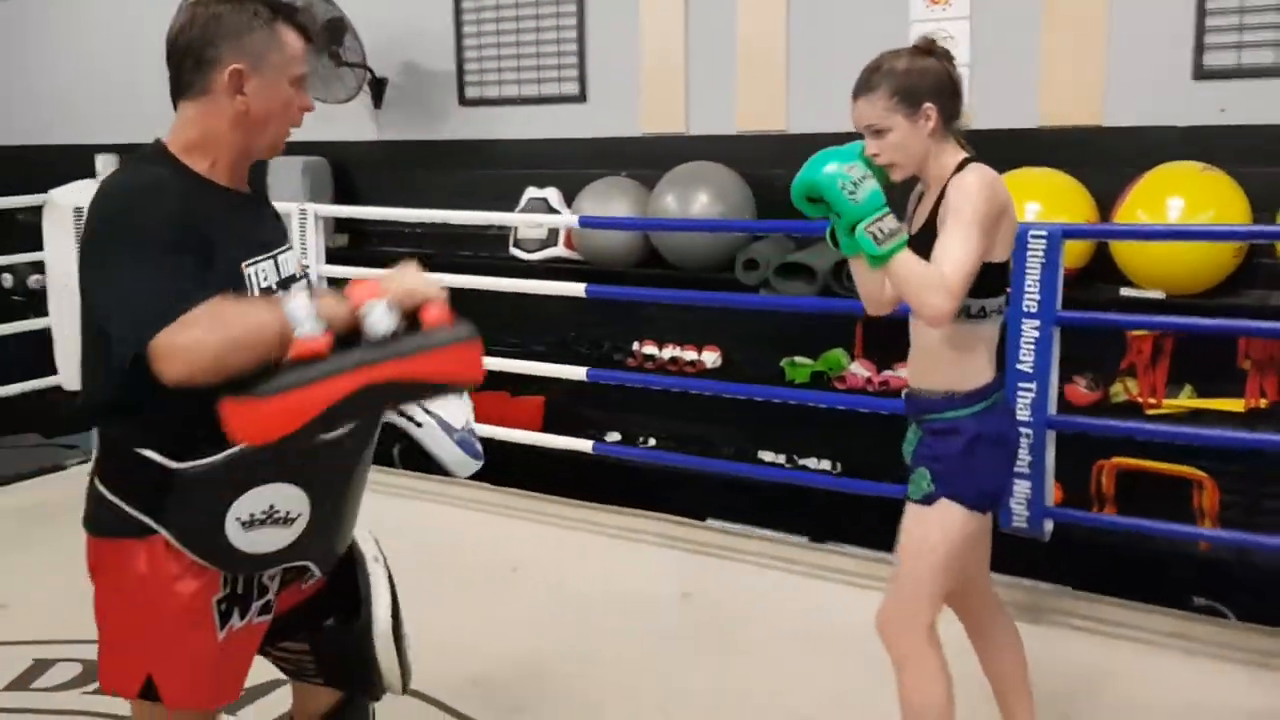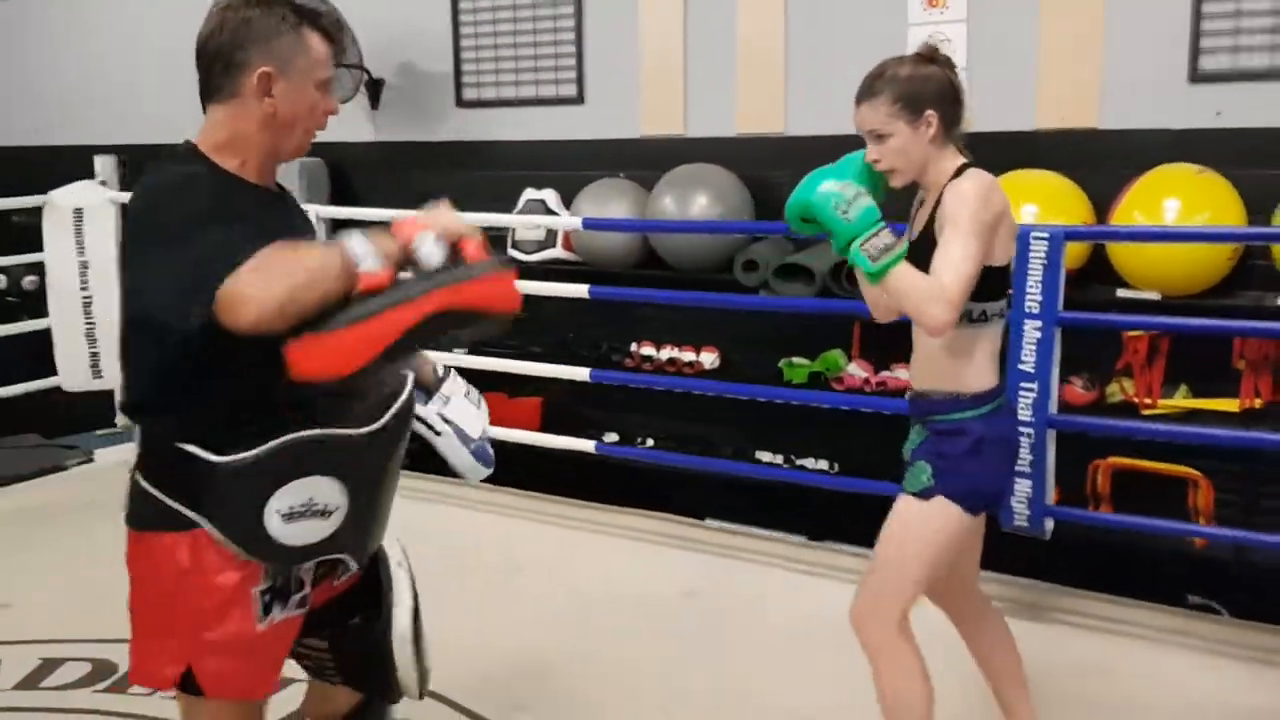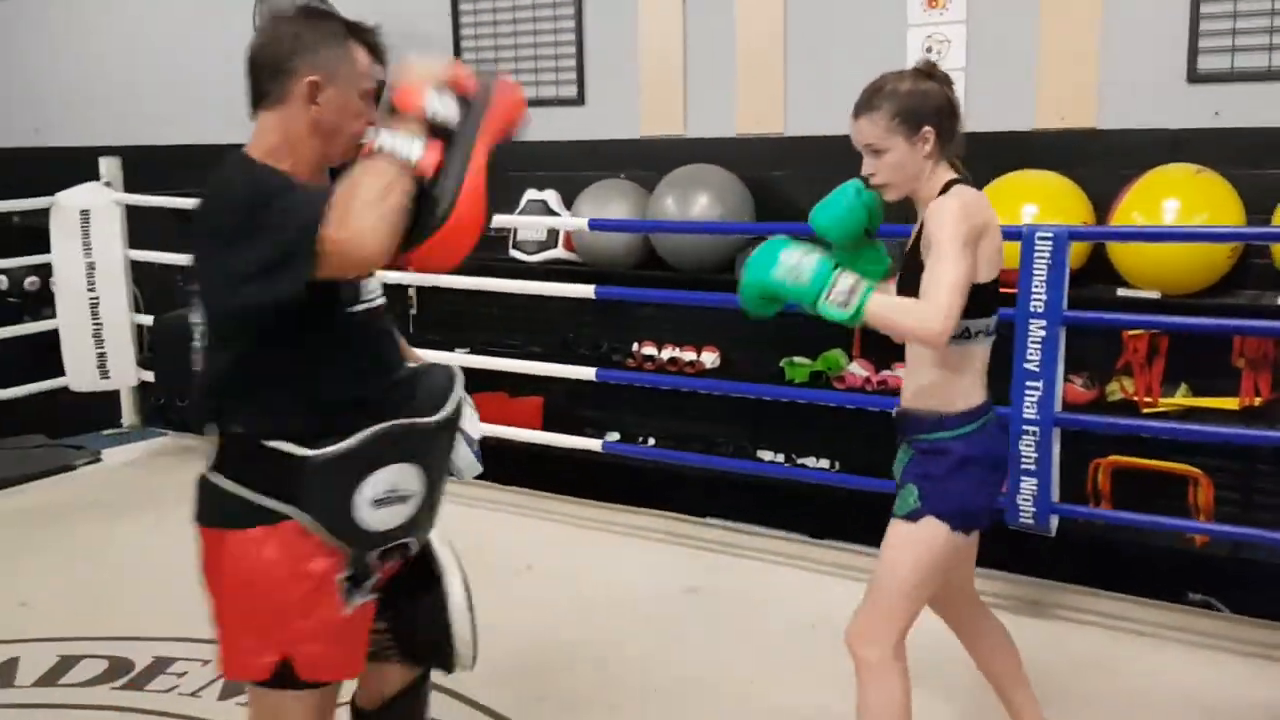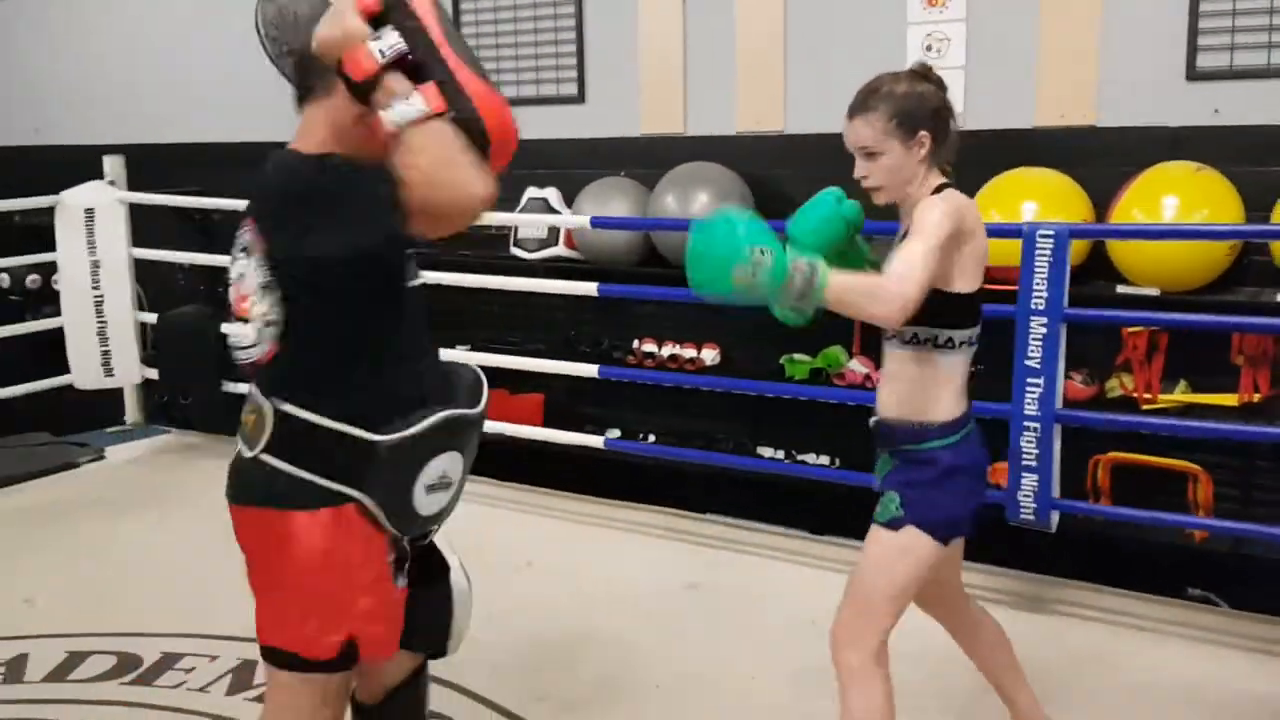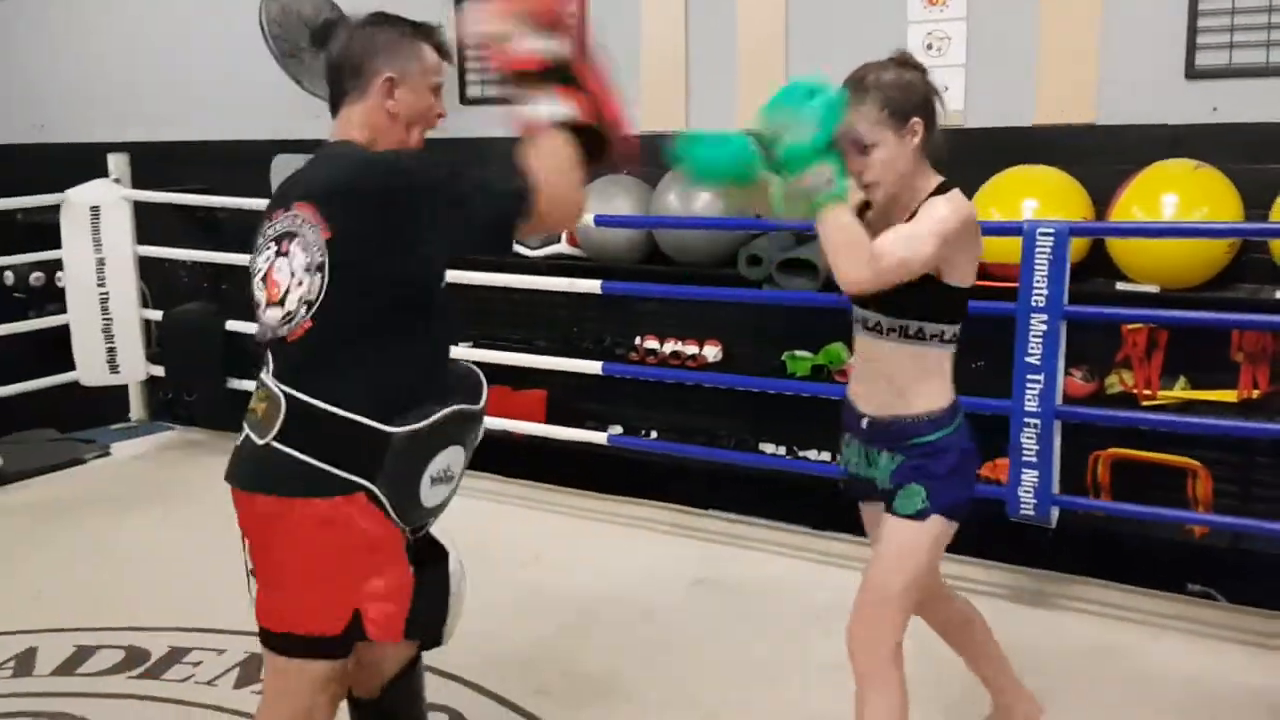
dt=0.1s
person 1, frame 1
left shoulder: (244, 199)
right shoulder: (140, 206)
right elbow: (188, 350)
right wrist: (364, 304)
left hip: (282, 522)
right hip: (174, 539)
person 1, frame 2
left shoulder: (265, 200)
right shoulder: (178, 201)
right elbow: (255, 301)
left wrist: (420, 378)
right wrist: (398, 244)
left hip: (310, 518)
right hip: (218, 528)
person 1, frame 3
left shoulder: (302, 200)
right shoulder: (244, 199)
right elbow: (361, 243)
left wrist: (429, 384)
right wrist: (412, 123)
left hip: (356, 510)
right hip: (282, 522)
left knee: (403, 659)
person 1, frame 4
left shoulder: (302, 188)
right shoulder: (311, 186)
right elbow: (458, 194)
right wrist: (391, 73)
left hip: (339, 486)
right hip: (321, 499)
left knee: (397, 654)
person 1, frame 5
left shoulder: (306, 190)
right shoulder: (386, 182)
right elbow: (552, 208)
right wrist: (545, 75)
left hip: (319, 467)
right hip: (327, 485)
left knee: (388, 645)
person 2, frame 1
left shoulder: (976, 186)
right shoulder: (930, 192)
left elbow: (938, 302)
right elbow: (879, 300)
left wrist: (868, 214)
right wrist: (847, 219)
left hip: (965, 426)
right hip: (945, 422)
left knee: (904, 625)
right knee: (972, 600)
person 2, frame 2
left shoulder: (972, 191)
right shoulder: (937, 199)
left elbow: (937, 308)
right elbow: (895, 302)
left wrist: (858, 232)
right wrist: (851, 224)
left hip: (968, 430)
right hip: (947, 424)
left knee: (877, 614)
right knee: (955, 596)
person 2, frame 3
left shoulder: (958, 207)
right shoulder: (933, 214)
left elbow: (935, 326)
right elbow: (896, 320)
left wrist: (823, 282)
right wrist: (851, 245)
left hip: (955, 448)
right hip: (940, 442)
left knee: (873, 638)
right knee: (956, 603)
person 2, frame 4
left shoulder: (949, 215)
right shoulder: (918, 214)
left elbow: (887, 304)
right elbow: (879, 308)
left wrist: (775, 262)
left hip: (936, 460)
right hip: (904, 449)
left knee: (856, 641)
right knee: (945, 598)
person 2, frame 5
left shoulder: (949, 214)
right shoulder: (869, 199)
left elbow: (857, 271)
left wrist: (814, 165)
left hip: (925, 449)
right hip: (866, 437)
left knee: (872, 638)
right knee: (921, 593)
